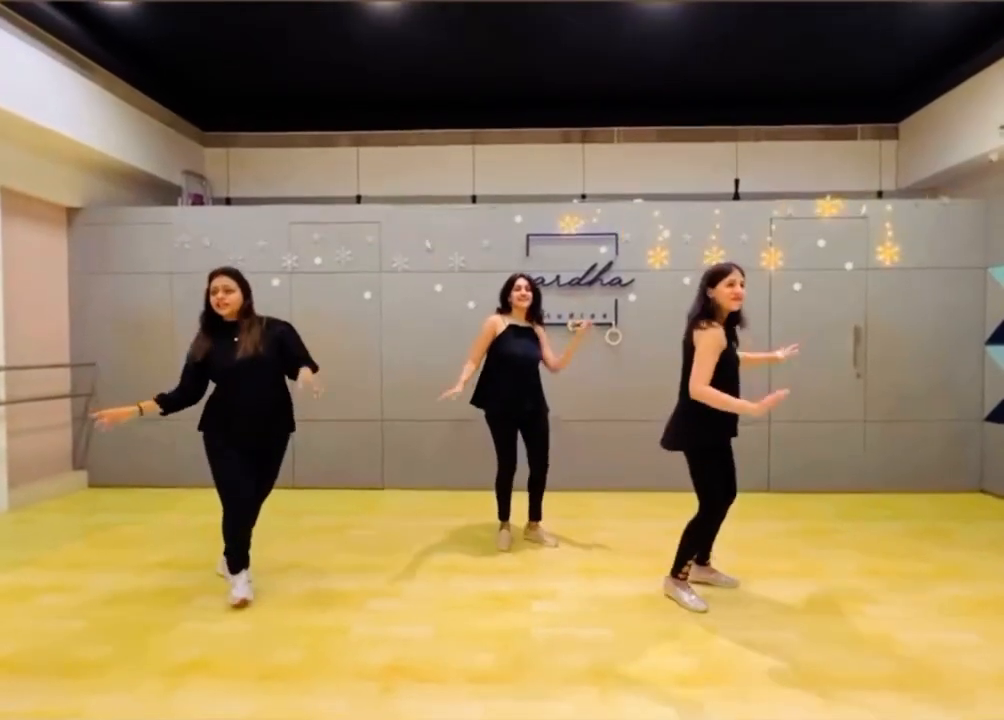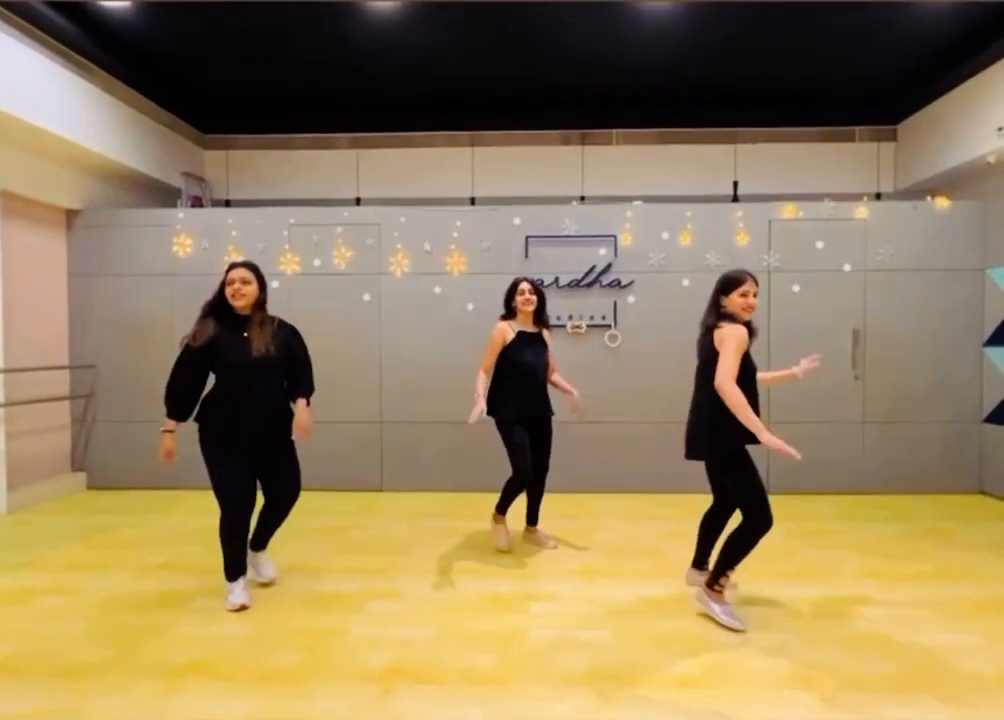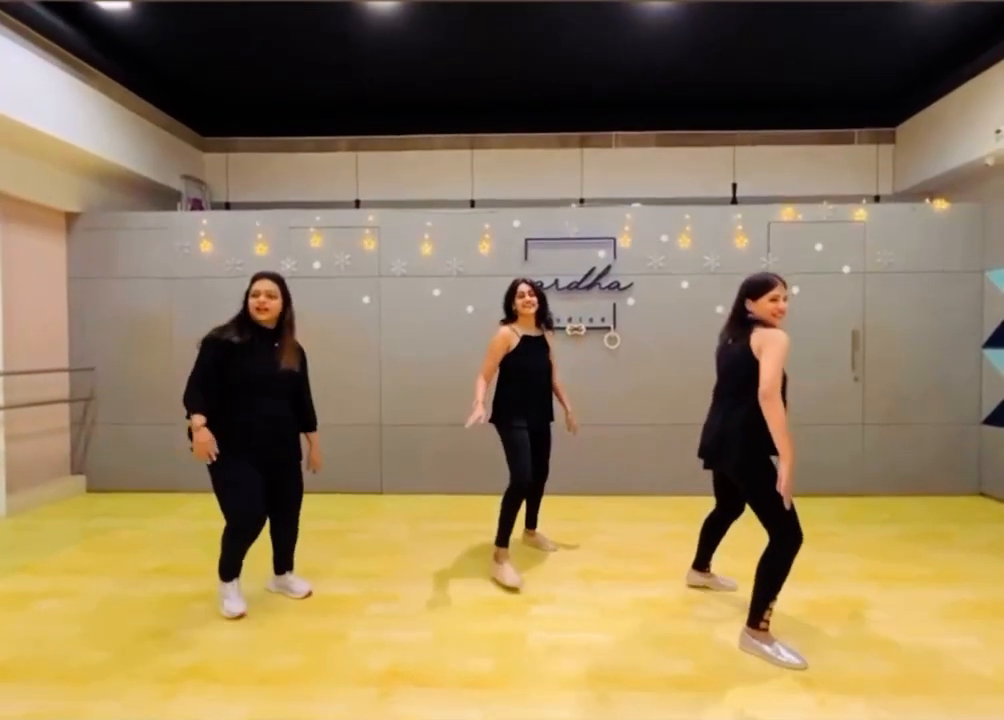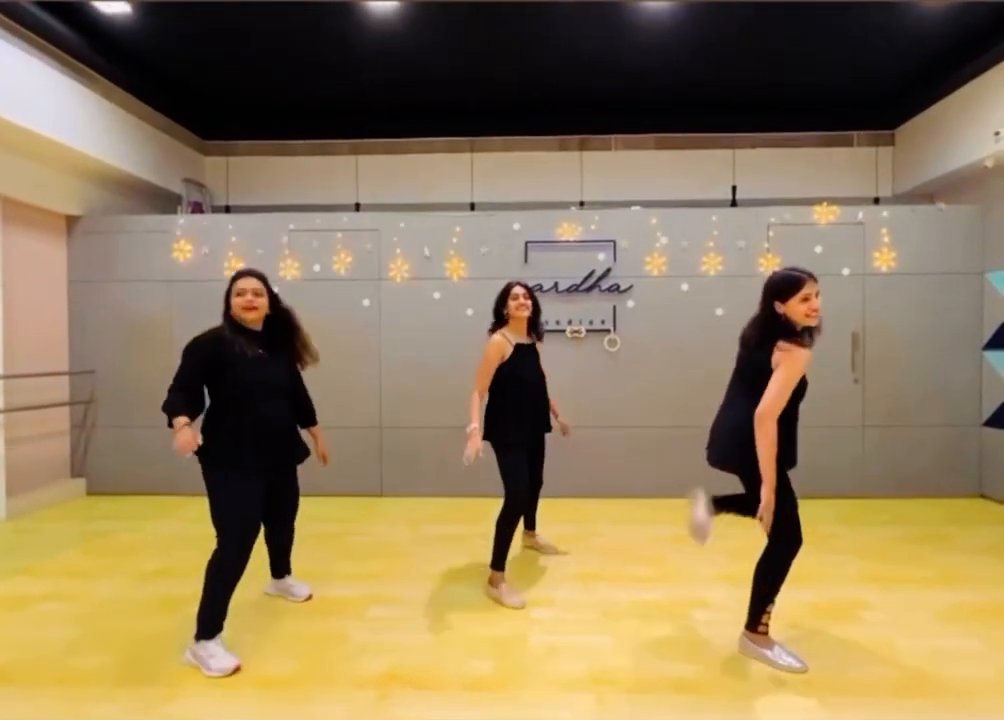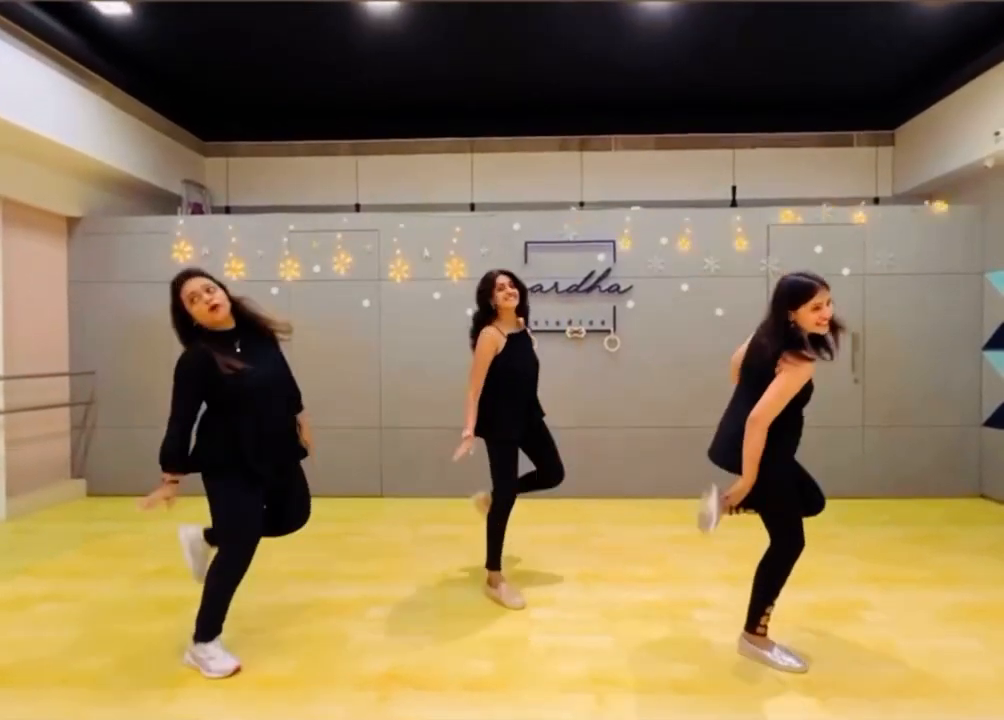
dt=0.2s
person 1, frame 1
left shoulder: (719, 328)
right shoulder: (710, 331)
right elbow: (698, 389)
left wrist: (774, 356)
right wrist: (753, 407)
left hip: (707, 428)
right hip: (699, 429)
left knee: (722, 495)
right knee: (715, 503)
left ankle: (699, 564)
right ankle: (677, 579)
person 1, frame 2
left shoulder: (719, 331)
right shoulder: (734, 331)
left elbow: (745, 380)
right elbow: (724, 385)
left wrist: (793, 372)
right wrist: (762, 433)
left hip: (712, 432)
right hip: (720, 434)
left knee: (727, 501)
right knee: (759, 517)
left ankle: (699, 569)
right ankle: (712, 591)
person 1, frame 3
left shoulder: (732, 338)
right shoulder: (771, 338)
right elbow: (768, 395)
right wrist: (788, 457)
left hip: (721, 440)
right hip: (742, 446)
left knee: (729, 507)
right knee: (787, 534)
left ankle: (700, 571)
right ankle: (756, 632)
person 1, frame 4
left shoulder: (758, 332)
right shoulder: (794, 350)
right elbow: (765, 414)
right wrist: (769, 485)
left hip: (731, 438)
right hip: (746, 447)
left knee: (780, 511)
right knee: (786, 538)
left ankle: (710, 503)
right ankle: (755, 636)
person 1, frame 5
left shoulder: (768, 336)
right shoulder: (799, 360)
left elbow: (735, 364)
right elbow: (759, 420)
right wrist: (747, 479)
left hip: (745, 441)
right hip: (759, 451)
left knee: (811, 501)
right knee: (789, 541)
left ankle: (724, 501)
right ankle: (754, 637)
person 2, frame 1
left shoulder: (276, 331)
right shoulder: (206, 343)
left elbow: (300, 364)
right elbow: (187, 393)
left wrist: (306, 373)
right wrist: (135, 410)
left hip: (272, 431)
right hip: (225, 434)
left knee: (254, 497)
right knee: (237, 501)
left ankle: (233, 557)
right ankle: (237, 572)
person 2, frame 2
left shoulder: (281, 332)
right shoulder: (208, 333)
left elbow: (301, 375)
right elbow: (183, 385)
left wrist: (302, 406)
right wrist: (169, 429)
left hip: (273, 432)
right hip: (224, 435)
left knee: (285, 493)
right knee: (237, 506)
left ankle: (257, 550)
right ankle: (235, 579)
person 2, frame 3
left shoulder: (292, 349)
right shoulder: (225, 339)
left elbow: (301, 398)
right elbow: (200, 385)
left wrist: (311, 441)
right wrist: (199, 427)
left hip: (282, 446)
right hip: (233, 445)
left knee: (286, 512)
right knee: (245, 518)
left ankle: (282, 575)
right ankle: (228, 580)
person 2, frame 4
left shoulder: (282, 346)
right shoulder: (211, 344)
left elbow: (297, 395)
right elbow: (183, 392)
left wrist: (316, 435)
right wrist: (182, 425)
left hip: (277, 452)
right hip: (230, 458)
left knee: (282, 518)
right knee: (237, 539)
left ankle: (281, 578)
right ankle: (204, 641)
person 2, frame 5
left shoulder: (260, 334)
right shoulder: (198, 358)
left elbow: (285, 382)
right elbow: (182, 421)
left wrist: (301, 421)
right wrist: (170, 479)
left hip: (277, 453)
right hip: (230, 463)
left knee: (294, 515)
right knee: (239, 546)
left ankle: (205, 539)
right ankle: (203, 644)
person 3, frame 1
left shoulder: (536, 330)
right shoulder: (495, 322)
left elbow: (555, 365)
right elbow: (473, 361)
left wrist: (577, 338)
right wrist: (460, 384)
left hip: (532, 405)
right hip: (499, 405)
left knee: (540, 464)
right knee: (507, 465)
left ankle: (534, 524)
right ankle: (503, 525)
person 3, frame 2
left shoulder: (542, 333)
right shoulder: (504, 329)
right elbow: (485, 370)
left wrist: (570, 390)
right wrist: (480, 398)
left hip: (539, 410)
right hip: (509, 409)
left knee: (540, 470)
right knee: (523, 471)
left ankle: (532, 528)
right ankle: (499, 516)
person 3, frame 3
left shoulder: (545, 334)
right shoulder: (506, 334)
right elbow: (485, 375)
left wrist: (567, 406)
right wrist: (479, 404)
left hip: (540, 415)
right hip: (512, 417)
left knee: (539, 475)
right knee: (521, 478)
left ankle: (531, 532)
right ankle: (500, 555)
person 3, frame 4
left shoulder: (534, 340)
right shoulder: (498, 342)
right elbow: (479, 390)
left wrist: (557, 415)
right wrist: (474, 428)
left hip: (533, 426)
right hip: (506, 430)
left knee: (531, 485)
right knee: (516, 496)
left ankle: (531, 534)
right ankle: (496, 579)
person 3, frame 5
left shoulder: (522, 326)
right shoulder: (490, 335)
right elbow: (474, 389)
right wrist: (469, 431)
left hip: (528, 418)
right hip: (499, 423)
left knee: (553, 474)
right knee: (506, 496)
left ankle: (492, 498)
right ankle: (494, 579)
